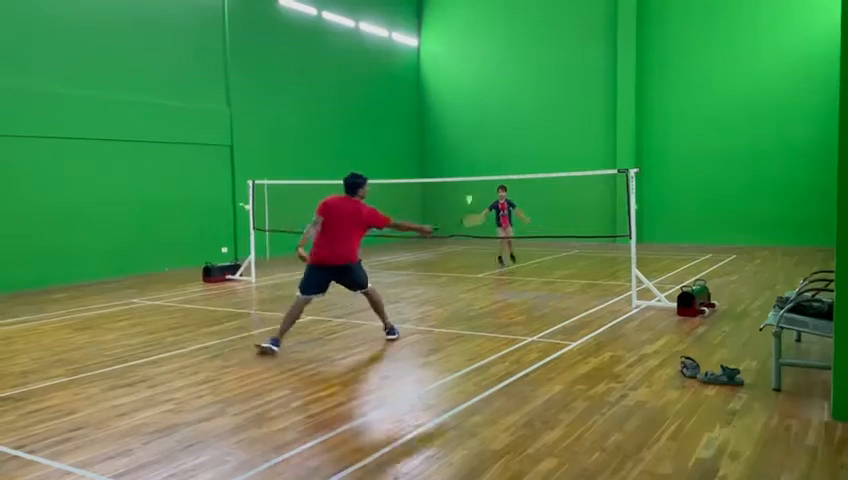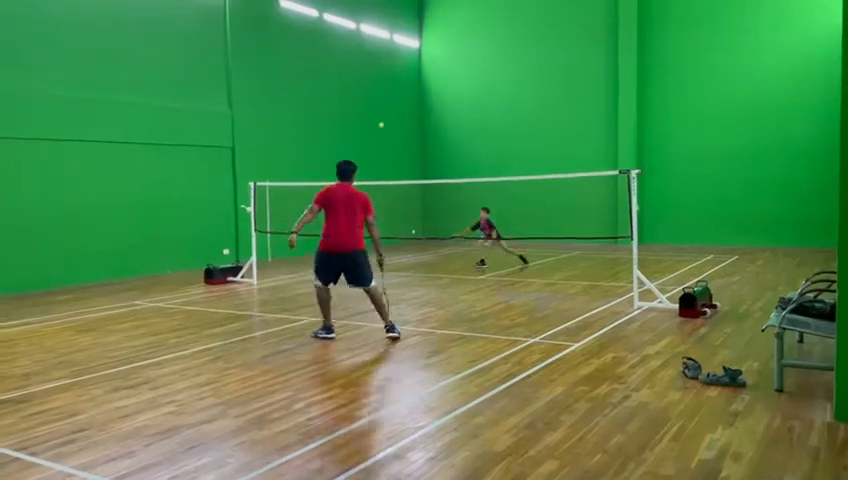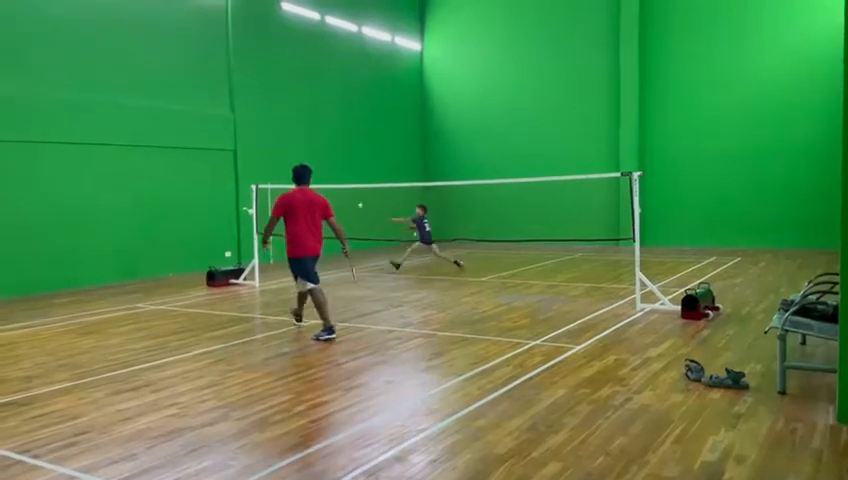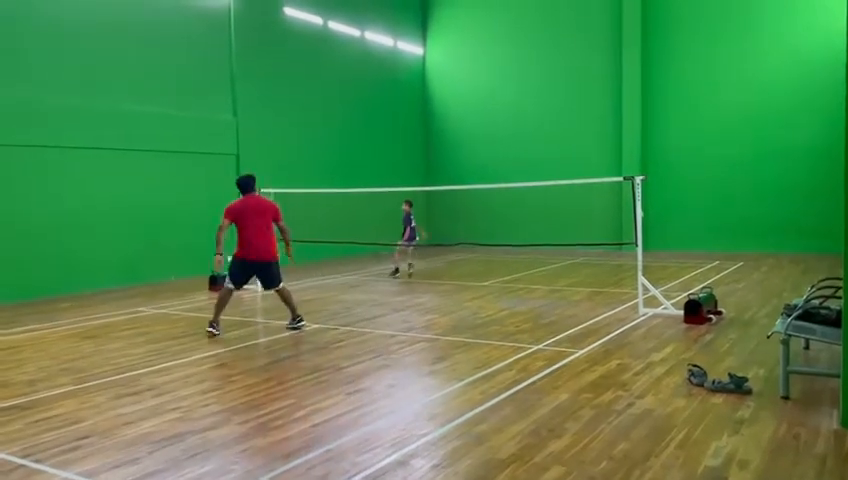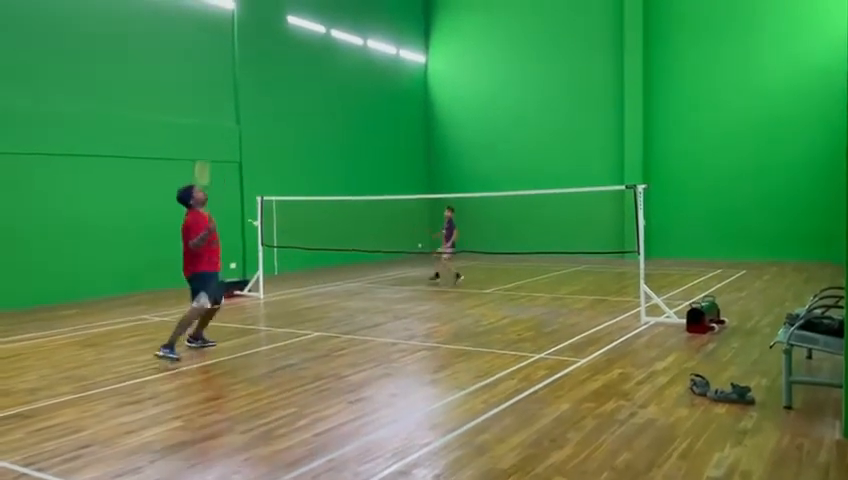
dt=0.5s
person 1, frame 1
left shoulder: (329, 203)
right shoulder: (368, 213)
left elbow: (314, 225)
right elbow: (396, 224)
left wrist: (301, 246)
right wrist: (421, 228)
left hip: (319, 260)
right hip: (346, 261)
left knee: (302, 298)
right knee: (368, 290)
left ankle: (275, 341)
right ankle: (389, 328)
person 1, frame 2
left shoulder: (327, 192)
right shoulder: (362, 197)
left elbow: (310, 213)
right elbow: (371, 226)
left wrist: (294, 232)
right wrist: (379, 252)
left hip: (329, 249)
right hip: (355, 249)
left knee: (321, 286)
right knee: (371, 287)
left ankle: (327, 327)
right ankle: (390, 326)
person 1, frame 3
left shoulder: (285, 198)
right shoulder: (320, 200)
left elbow: (271, 224)
right elbow: (335, 225)
left wrist: (265, 241)
right wrist: (345, 245)
left hip: (298, 251)
right hip: (315, 249)
left knee: (312, 286)
right knee: (304, 282)
left ankle: (328, 327)
right ankle: (298, 312)
person 1, frame 4
left shoulder: (233, 207)
right shoulder: (270, 205)
left elbow: (222, 228)
right elbow: (283, 228)
left wrist: (219, 252)
right wrist: (288, 247)
left hip: (245, 256)
right hip: (268, 255)
left knee: (229, 287)
right knee: (279, 287)
left ankle: (214, 323)
right ankle: (296, 317)
person 1, frame 5
left shoulder: (201, 214)
right shoulder: (195, 219)
right elbow: (193, 247)
right wrist: (207, 234)
left hip: (209, 270)
right hip: (201, 271)
left knee: (216, 303)
right knee: (201, 307)
left ankle: (196, 337)
right ankle: (169, 346)
